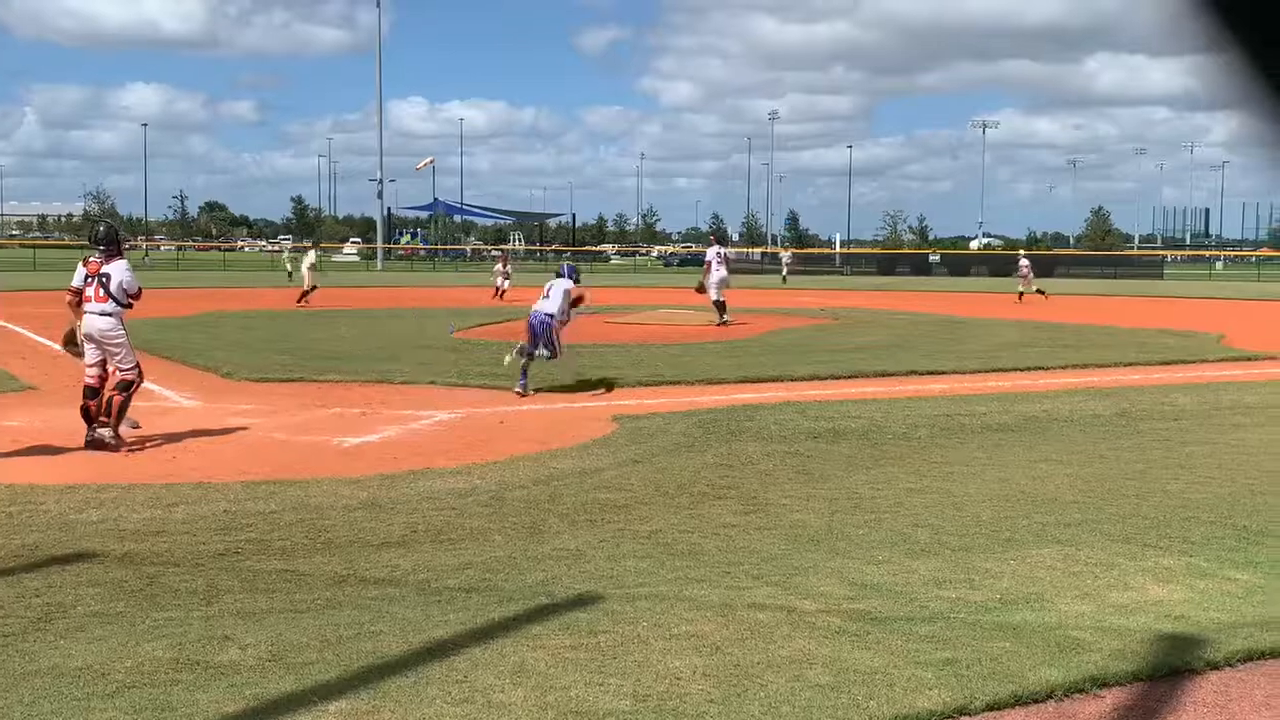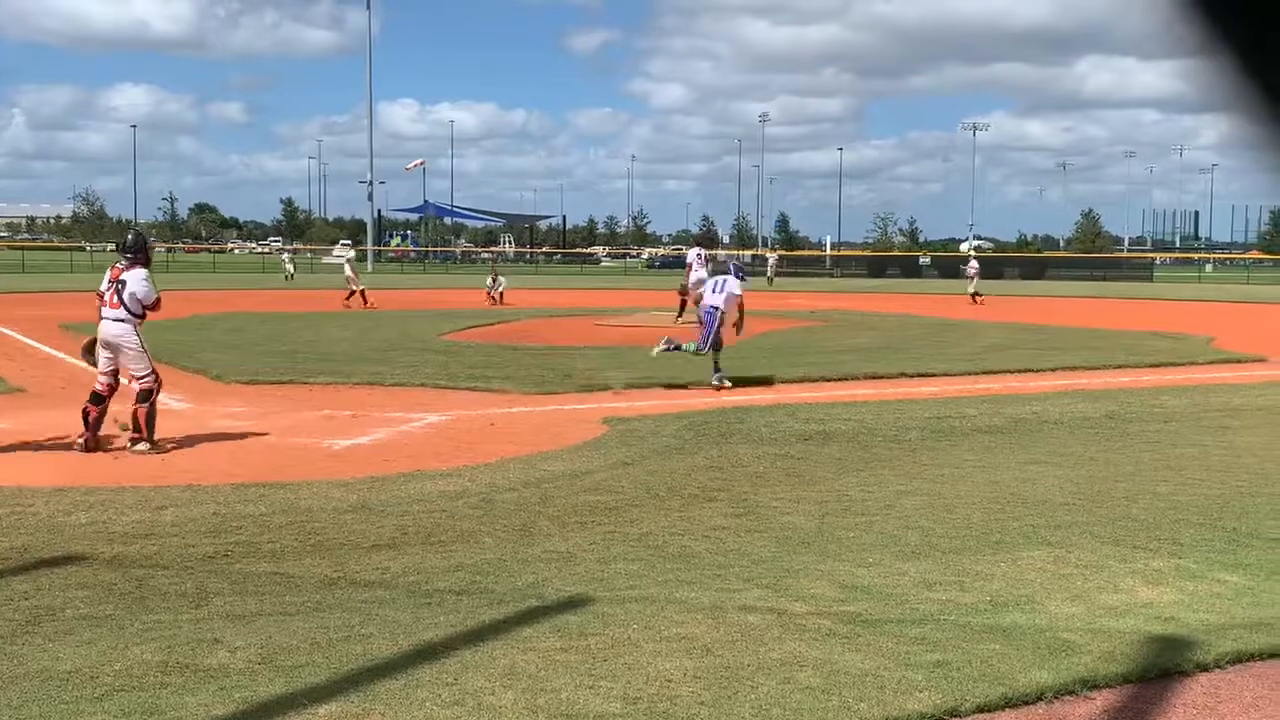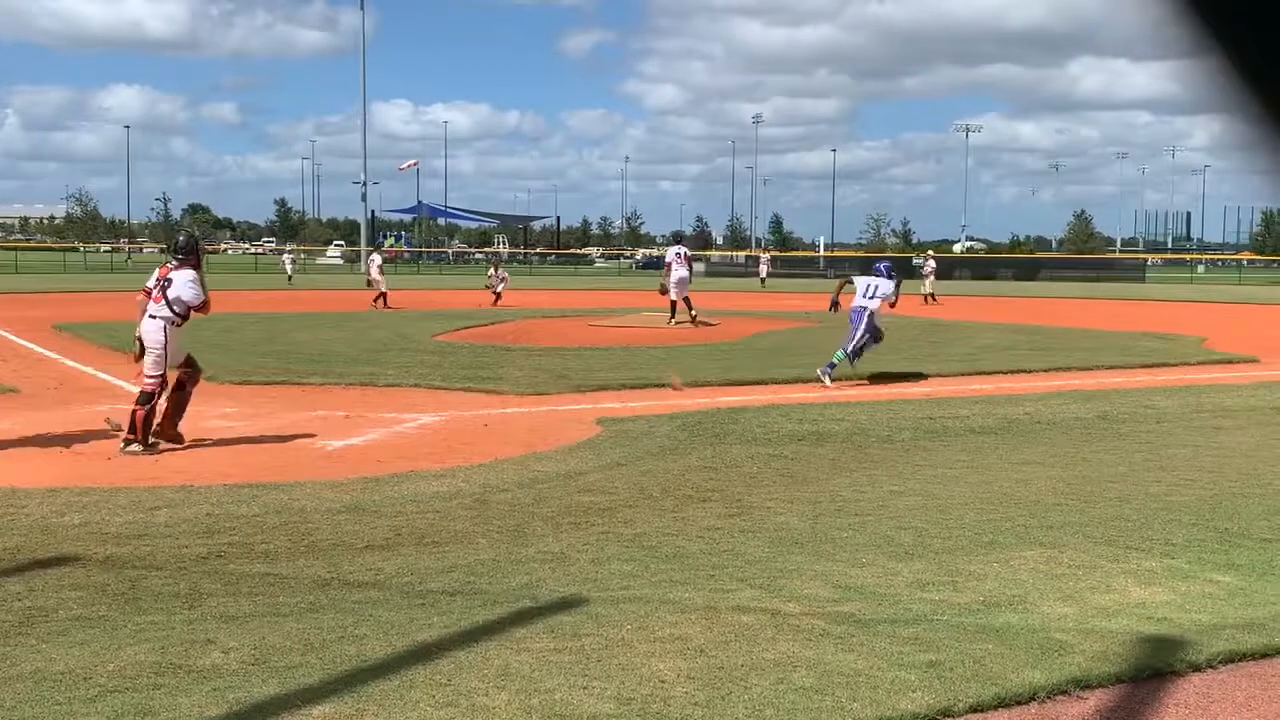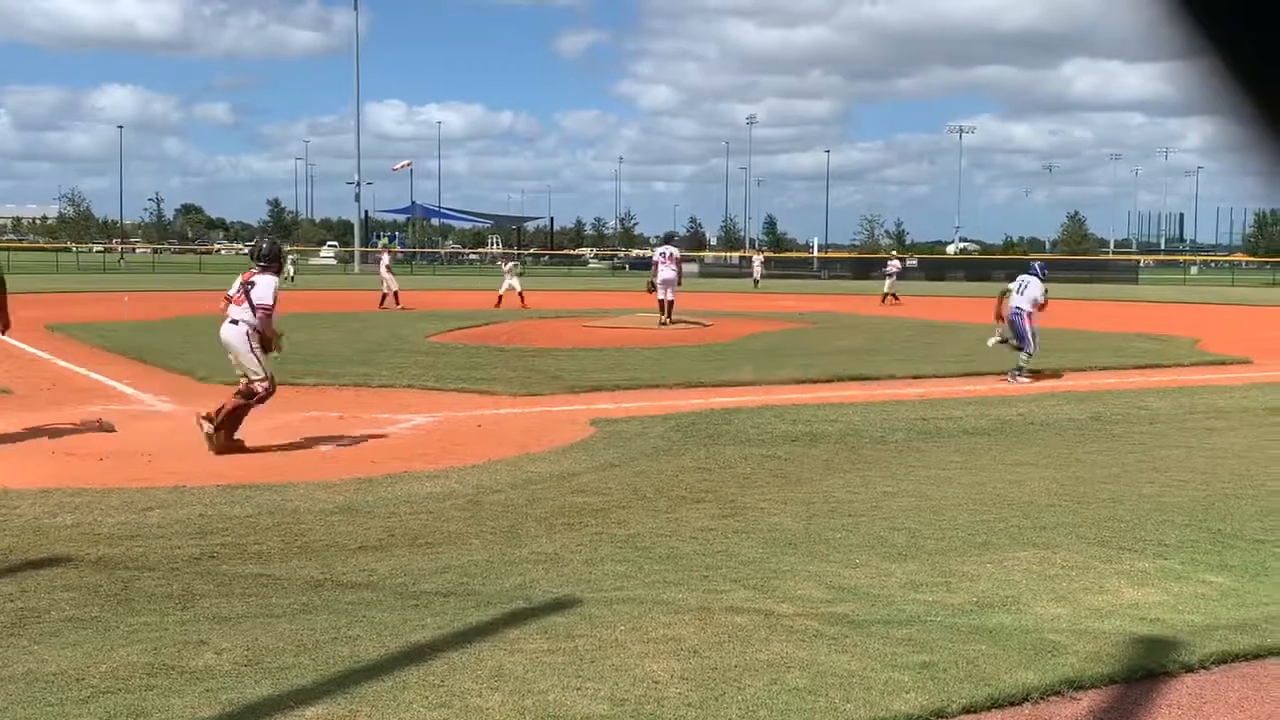
dt=0.4s
person 1, frame 1
left shoulder: (84, 265)
right shoulder: (121, 265)
left elbow: (71, 299)
right elbow: (136, 295)
left wrist: (80, 319)
left hip: (87, 322)
right hip: (110, 324)
left knee: (93, 377)
right knee: (130, 375)
left ankle: (94, 432)
right ankle: (107, 425)
person 1, frame 2
left shoulder: (113, 270)
right shoulder: (140, 274)
left elbow: (98, 302)
right elbow: (155, 306)
right wrist: (150, 280)
left hip: (105, 328)
right hip: (125, 331)
left knee: (104, 383)
right knee: (148, 382)
left ankle: (88, 437)
right ankle: (140, 439)
person 1, frame 3
left shoulder: (163, 269)
right shoulder: (189, 276)
left elbow: (142, 298)
right elbow: (204, 309)
left wrist: (140, 327)
right wrist: (201, 280)
left hip: (149, 325)
right hip: (162, 330)
left knee: (191, 372)
right knee: (152, 384)
left ankle: (167, 427)
right ankle: (133, 440)
person 1, frame 4
left shoulder: (246, 276)
right shoulder: (270, 281)
left elbow: (224, 306)
right elbow: (262, 315)
right wrist: (273, 336)
left hip: (228, 330)
right hip: (244, 334)
left knee: (250, 385)
right knee: (264, 386)
left ankle: (224, 437)
right ankle: (214, 419)
